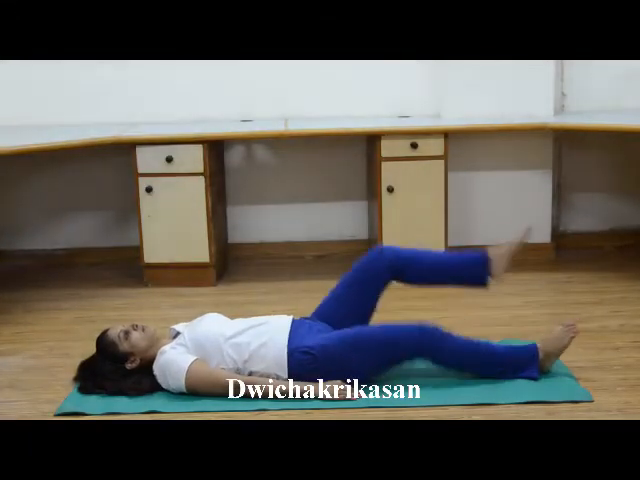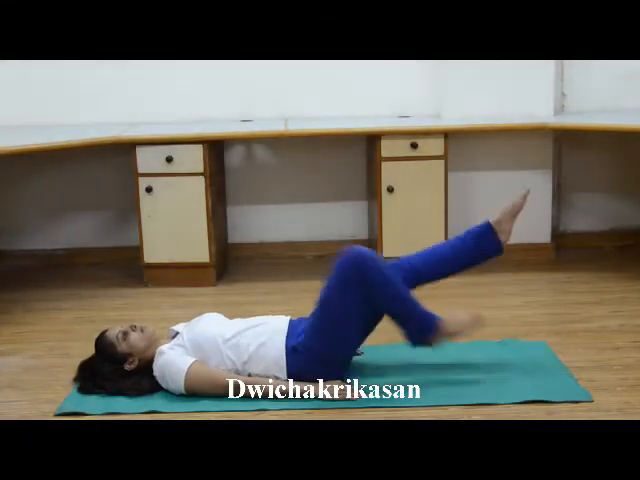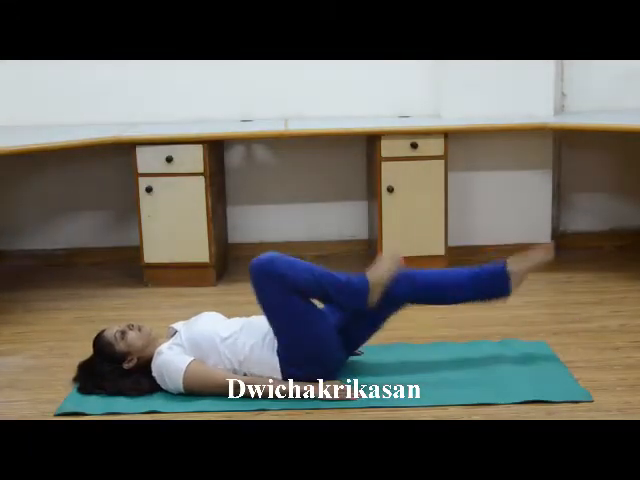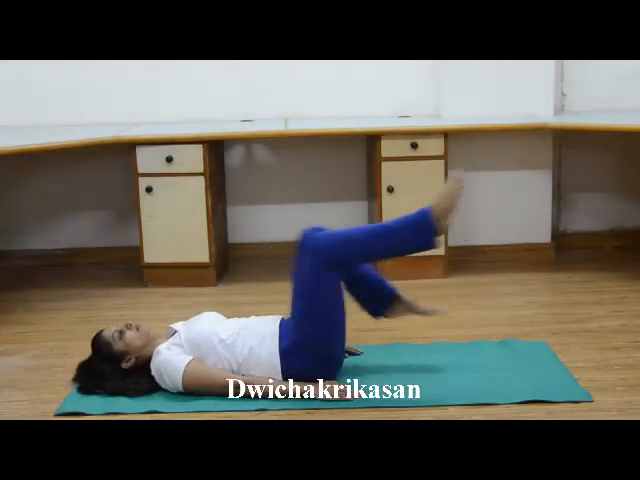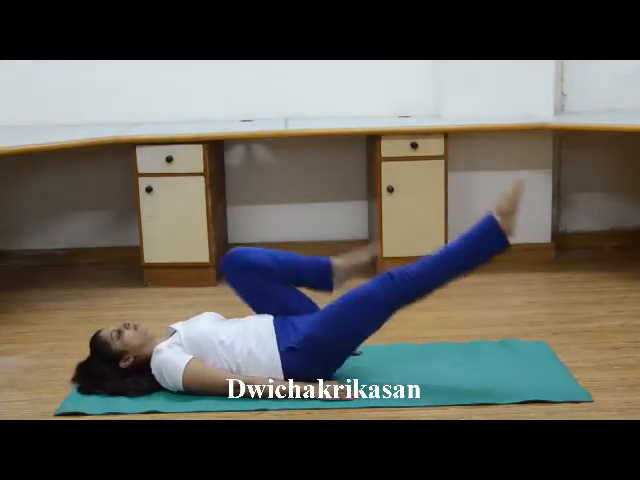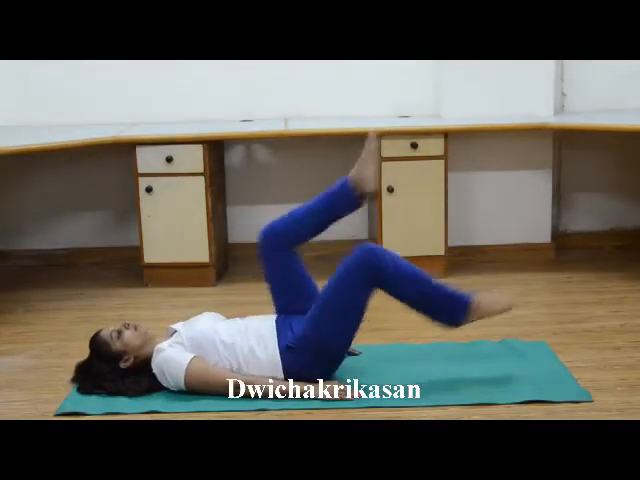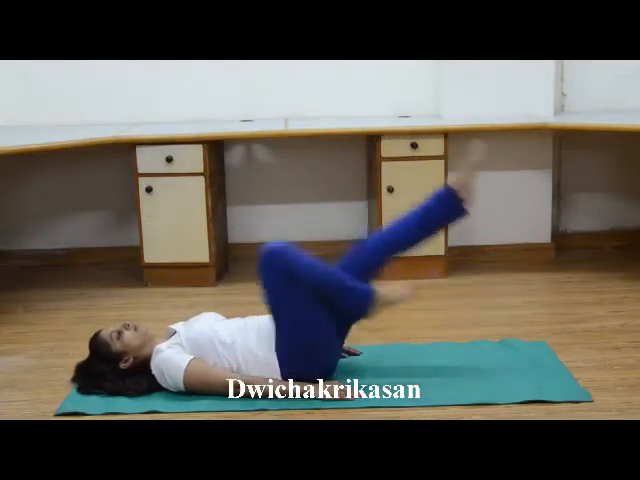
dt=0.3s
person 1, frame 1
left shoulder: (181, 333)
right shoulder: (168, 366)
right elbow: (234, 383)
right wrist: (310, 387)
left hip: (306, 327)
right hip: (306, 357)
left knee: (382, 259)
right knee: (424, 338)
left ankle: (489, 262)
right ankle: (531, 357)
person 1, frame 2
left shoulder: (178, 334)
right shoulder: (167, 366)
right elbow: (233, 384)
right wrist: (308, 387)
left hip: (302, 334)
right hip: (307, 358)
left knee: (396, 271)
right knee: (358, 260)
left ankle: (493, 233)
right ankle: (427, 329)
person 1, frame 3
left shoulder: (179, 333)
right shoulder: (166, 365)
right elbow: (232, 383)
right wrist: (304, 387)
left hip: (317, 334)
right hip: (302, 360)
left knee: (402, 284)
right knee: (266, 266)
left ankle: (505, 276)
right ankle: (363, 285)
person 1, frame 4
left shoulder: (175, 334)
right shoulder: (163, 364)
right elbow: (231, 383)
left wrist: (330, 333)
right wrist: (304, 388)
left hip: (289, 335)
right hip: (302, 360)
left knee: (316, 238)
right knee: (321, 253)
left ankle: (386, 301)
right ankle: (429, 223)
person 1, frame 5
left shoulder: (176, 335)
right shoulder: (165, 364)
right elbow: (231, 383)
right wrist: (303, 388)
left hip: (292, 326)
right hip: (302, 355)
left knee: (236, 260)
right knee: (394, 284)
left ankle: (332, 271)
right ankle: (494, 229)
person 1, frame 6
left shoulder: (176, 333)
right shoulder: (166, 363)
right elbow: (235, 384)
right wrist: (304, 389)
left hip: (294, 331)
right hip: (305, 356)
left knee: (275, 238)
right knee: (367, 257)
left ankle: (356, 185)
right ankle: (461, 308)
person 1, frame 7
left shoulder: (178, 333)
right shoulder: (165, 364)
right elbow: (234, 384)
right wrist: (307, 388)
left hip: (295, 329)
right hip: (304, 360)
left knee: (369, 254)
right knee: (276, 256)
left ankle: (453, 196)
right ankle: (367, 301)
